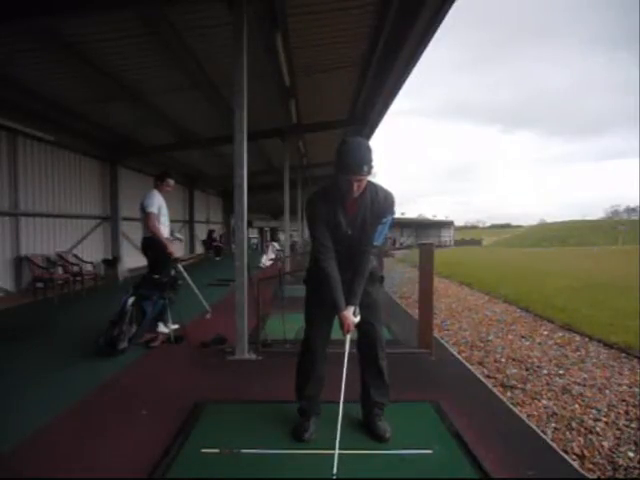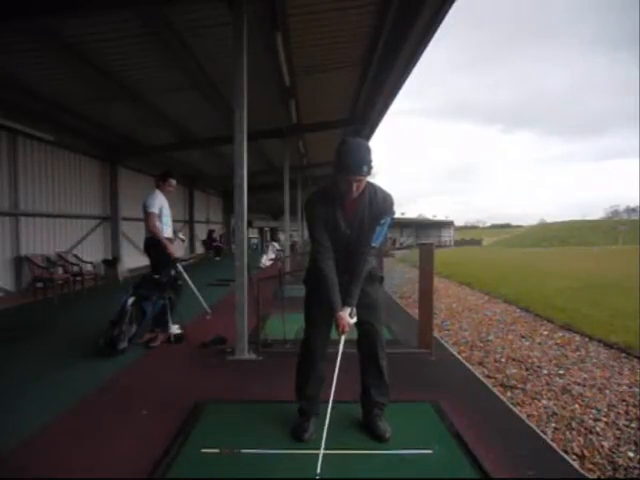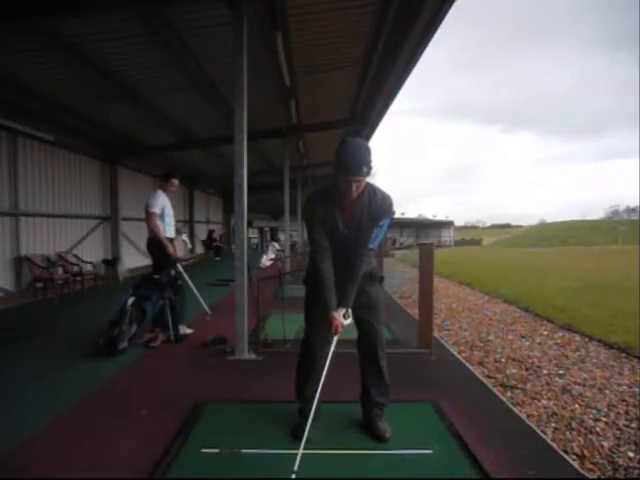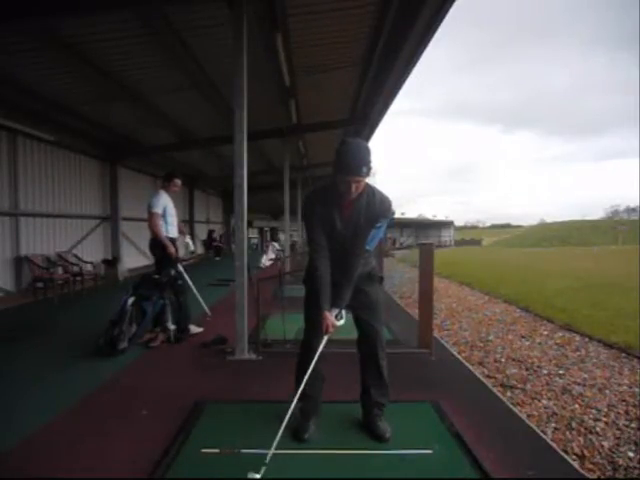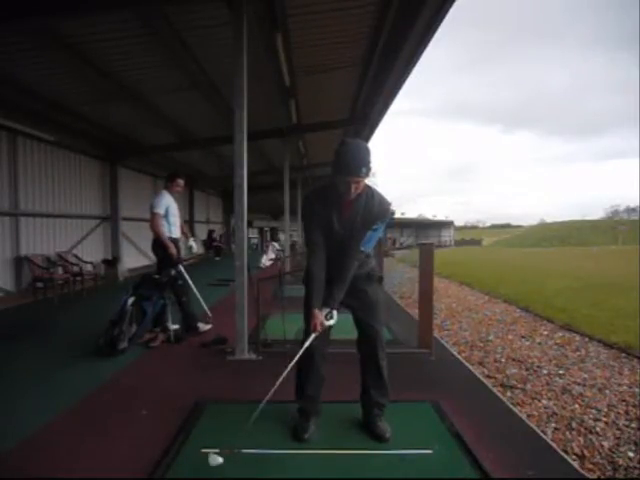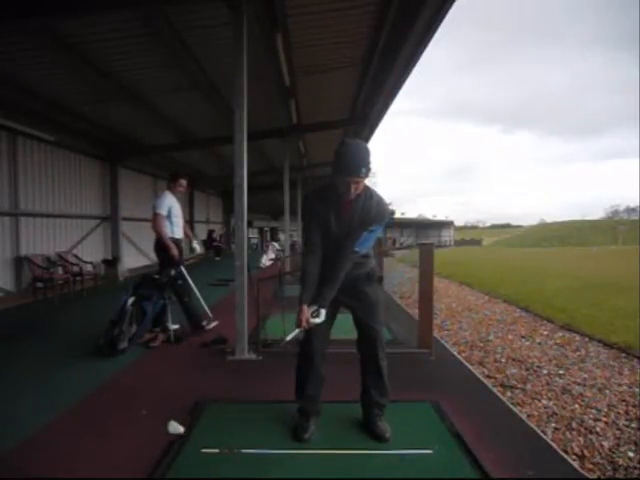
dt=0.4s
person 1, frame 1
left shoulder: (383, 200)
right shoulder: (318, 202)
left elbow: (366, 253)
right elbow: (325, 256)
left wrist: (353, 302)
right wrist: (340, 307)
left hip: (364, 276)
right hip: (324, 276)
left knee: (373, 341)
right knee: (314, 342)
left ankle: (374, 412)
right ankle: (308, 412)
person 1, frame 2
left shoulder: (382, 201)
right shoulder: (318, 202)
left elbow: (364, 253)
right elbow: (323, 256)
left wrist: (350, 303)
right wrist: (336, 307)
left hip: (364, 277)
right hip: (323, 277)
left knee: (373, 342)
right knee: (314, 343)
left ankle: (374, 412)
right ankle: (307, 412)
person 1, frame 3
left shoulder: (381, 203)
right shoulder: (316, 202)
left elbow: (362, 254)
right elbow: (321, 256)
left wrist: (346, 303)
right wrist: (331, 307)
left hip: (364, 278)
right hip: (323, 278)
left knee: (374, 343)
right knee: (313, 344)
left ankle: (374, 412)
right ankle: (306, 412)
person 1, frame 4
left shoulder: (380, 204)
right shoulder: (315, 201)
left elbow: (359, 255)
right elbow: (319, 255)
left wrist: (341, 304)
right wrist: (324, 307)
left hip: (363, 278)
right hip: (323, 278)
left knee: (373, 343)
right knee: (312, 343)
left ankle: (374, 412)
right ankle: (307, 411)
person 1, frame 5
left shoulder: (378, 206)
right shoulder: (315, 201)
left elbow: (354, 256)
right elbow: (316, 254)
left wrist: (333, 304)
right wrist: (315, 304)
left hip: (361, 278)
right hip: (322, 277)
left knee: (373, 343)
right knee: (313, 344)
left ankle: (374, 412)
right ankle: (308, 412)
person 1, frame 6
left shoulder: (377, 208)
right shoulder: (315, 201)
left elbow: (348, 256)
right elbow: (312, 252)
left wrist: (322, 302)
right wrist: (305, 301)
left hip: (361, 278)
right hip: (322, 277)
left knee: (373, 343)
right knee: (312, 344)
left ankle: (374, 412)
right ankle: (308, 412)
person 2, frame 1
left shoulder: (158, 198)
right shoulder: (153, 197)
right elbow: (151, 225)
left wrist: (170, 236)
right wrist: (166, 243)
left hip: (158, 243)
right hip: (156, 243)
right knee: (163, 283)
left ankle: (160, 322)
right ankle: (158, 324)
person 2, frame 2
left shoulder: (161, 198)
right shoulder: (155, 198)
right elbow: (151, 224)
left wrist: (173, 235)
right wrist: (167, 243)
left hip: (161, 243)
right hip: (158, 244)
left ankle: (159, 325)
right ankle: (162, 326)
person 2, frame 3
left shoulder: (164, 199)
right shoulder: (157, 198)
right elbow: (152, 224)
left wrist: (179, 232)
right wrist: (167, 244)
left hip: (164, 243)
right hip: (160, 244)
right knee: (174, 285)
left ankle: (161, 325)
right ankle: (174, 325)
person 2, frame 4
left shoulder: (167, 199)
right shoulder: (159, 198)
left elbow: (173, 222)
right elbow: (153, 224)
left wrist: (185, 234)
right wrist: (168, 244)
left hip: (168, 243)
right hip: (163, 244)
right knee: (177, 285)
right ankle: (183, 326)
person 2, frame 5
left shoulder: (171, 200)
right shoulder: (162, 199)
left elbow: (178, 222)
right elbow: (155, 224)
left wrist: (189, 237)
right wrist: (169, 244)
left hip: (171, 244)
right hip: (165, 245)
right knee: (179, 285)
right ankle: (191, 324)
person 2, frame 6
left shoulder: (174, 201)
right shoulder: (165, 199)
left elbow: (181, 223)
right elbow: (157, 225)
left wrist: (192, 240)
right wrist: (171, 246)
left hip: (174, 244)
right hip: (168, 245)
right knee: (180, 285)
left ankle: (160, 325)
right ankle: (197, 322)
